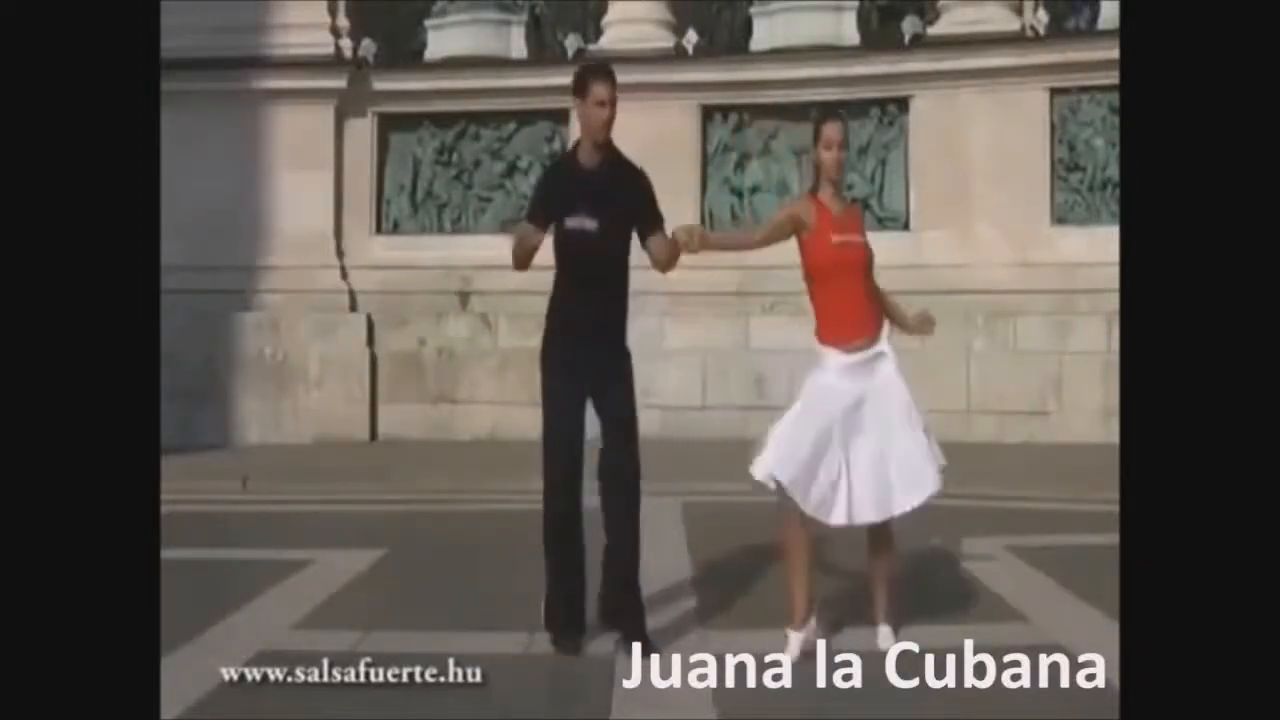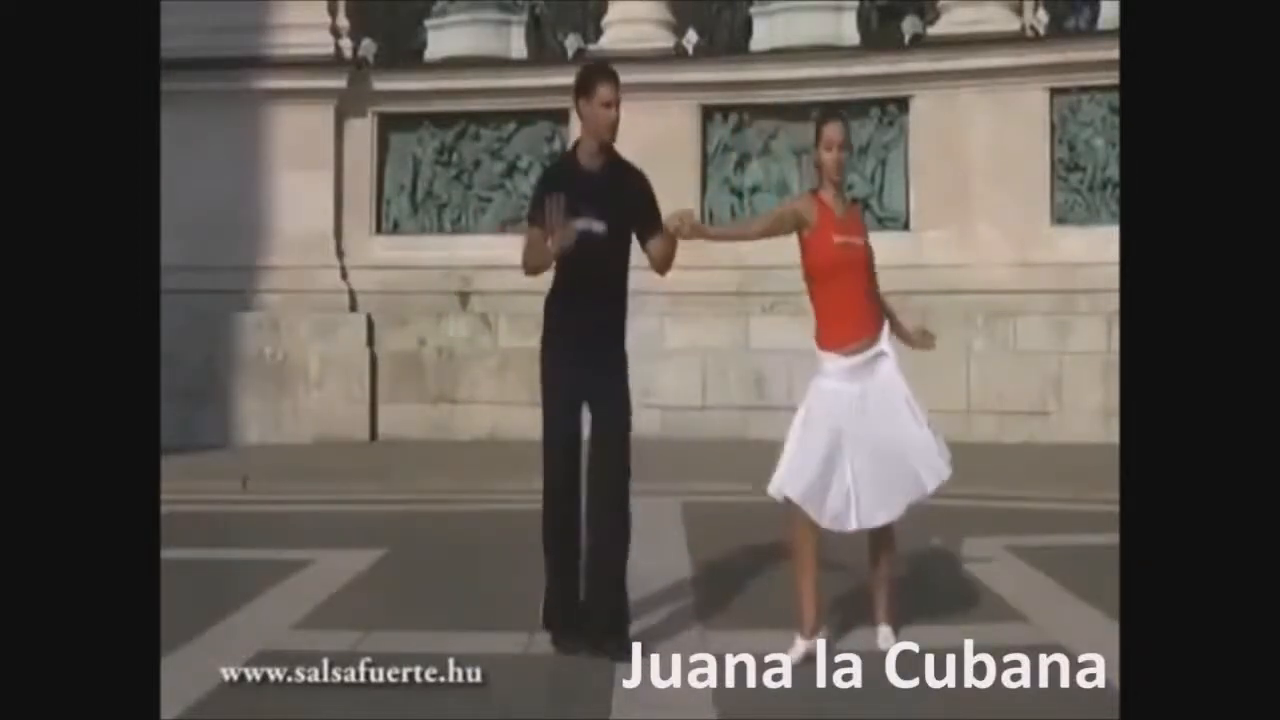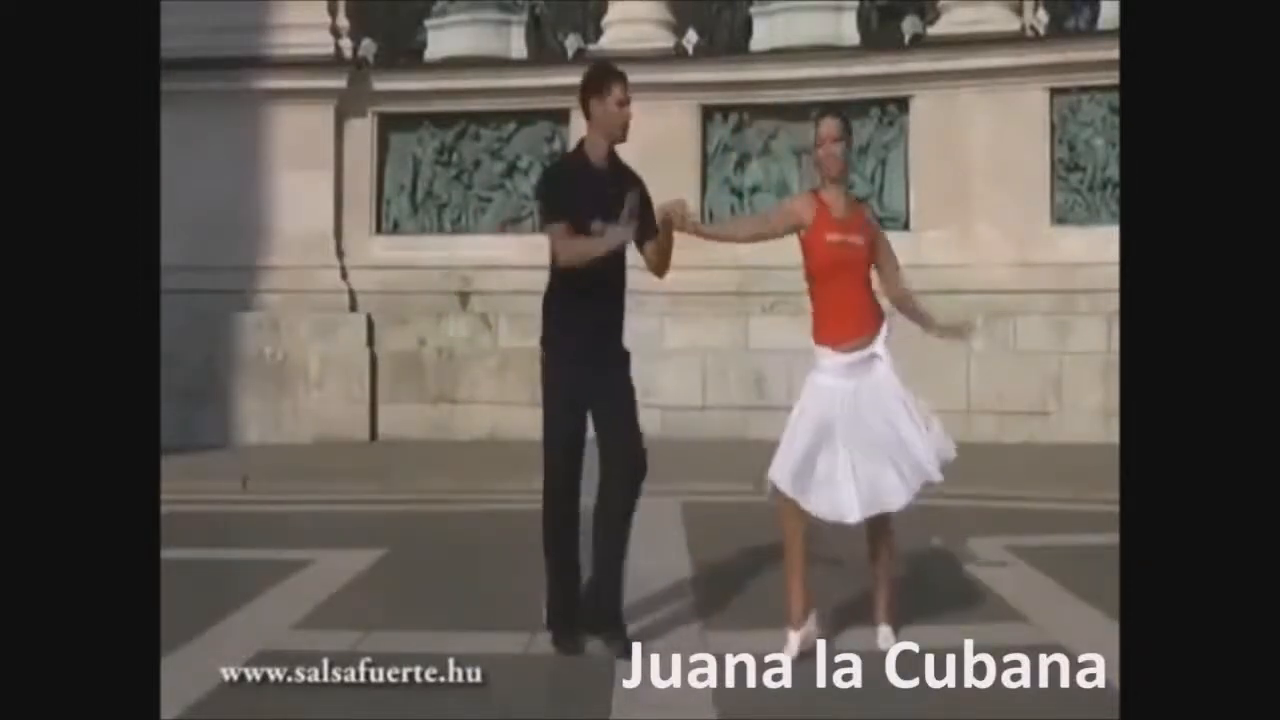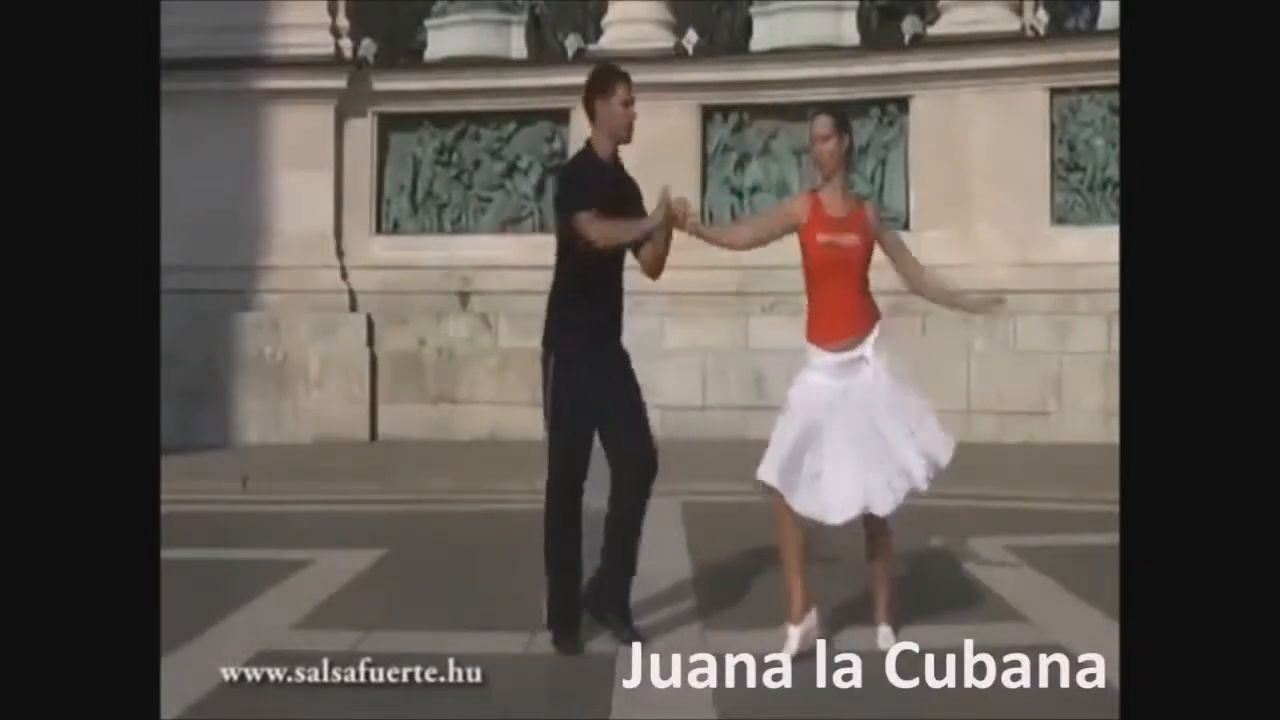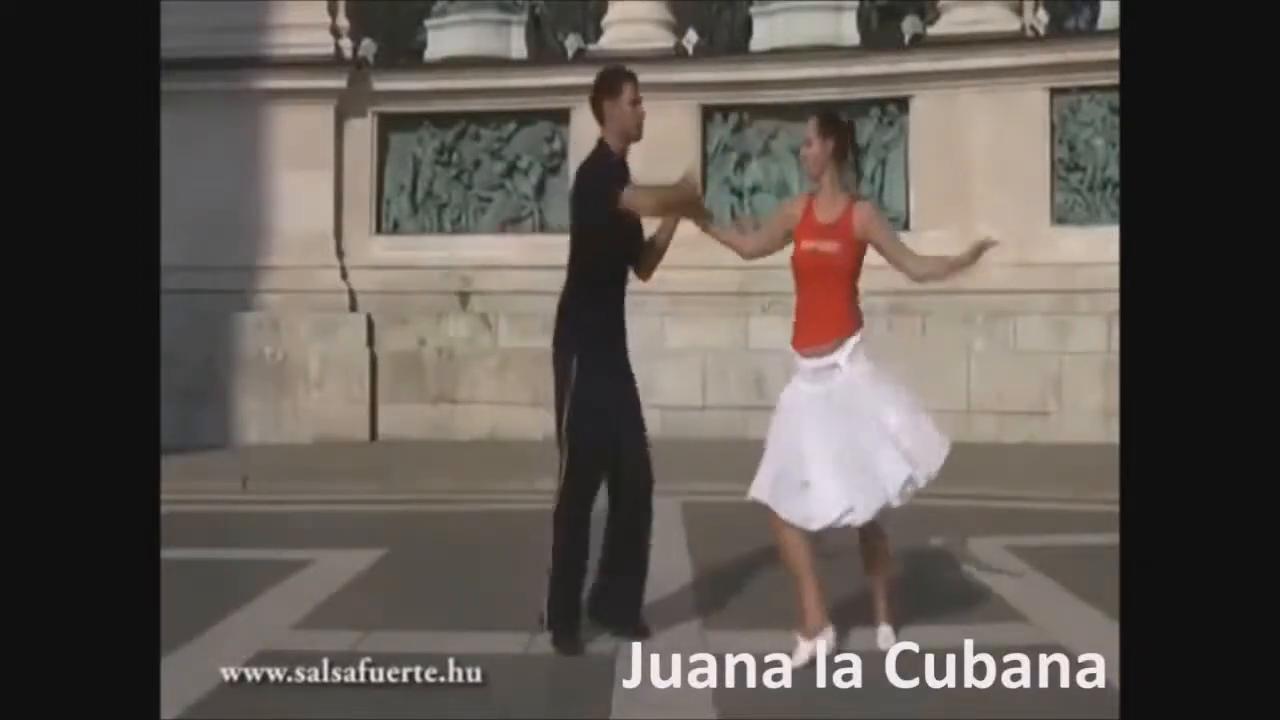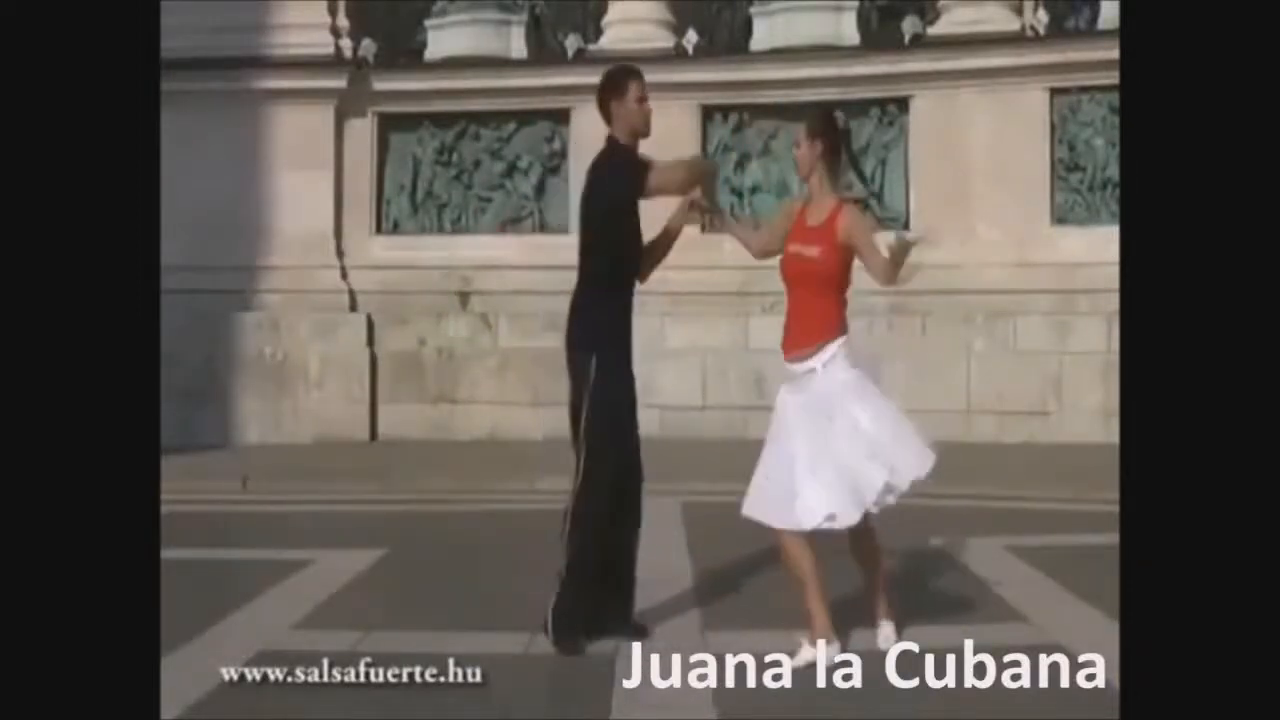
dt=0.1s
person 1, frame 1
left shoulder: (630, 180)
right shoulder: (555, 178)
left elbow: (660, 254)
right elbow: (525, 252)
left wrist: (681, 246)
right wrist: (520, 248)
left hip: (612, 345)
right hip: (563, 345)
left knee: (621, 473)
right knee: (561, 476)
left ankle: (623, 605)
right ankle: (564, 613)
person 1, frame 2
left shoulder: (632, 180)
right shoulder: (555, 178)
left elbow: (658, 261)
right elbow: (532, 261)
left wrist: (670, 237)
right wrist: (549, 242)
left hip: (610, 346)
right hip: (564, 346)
left knee: (611, 474)
right knee: (561, 477)
left ankle: (606, 614)
right ankle: (562, 612)
person 1, frame 3
left shoulder: (629, 182)
right shoulder: (560, 177)
left elbow: (657, 264)
right elbow: (563, 253)
left wrist: (665, 231)
right wrist: (612, 237)
left hip: (610, 347)
right hip: (564, 346)
left knee: (626, 465)
right knee: (562, 477)
left ankle: (603, 607)
right ankle: (563, 612)
person 1, frame 4
left shoulder: (623, 182)
right shoulder: (576, 174)
left elbow: (651, 264)
right elbow: (598, 235)
left wrist: (662, 227)
right wrist: (658, 221)
left hip: (608, 346)
right hip: (569, 346)
left knee: (637, 463)
right knee: (566, 477)
left ankle: (608, 593)
right ankle: (563, 612)
person 1, frame 5
left shoulder: (624, 180)
right shoulder: (596, 174)
left elbow: (642, 266)
right elbow: (649, 202)
left wrist: (674, 220)
right wrist: (683, 200)
left hip: (612, 348)
right hip: (580, 348)
left knee: (632, 476)
right knee: (580, 480)
left ankle: (615, 597)
right ankle: (562, 613)
person 1, frame 6
left shoulder: (626, 175)
right shoulder: (612, 166)
left elbow: (638, 264)
right elbow: (678, 177)
left wrist: (677, 225)
right wrist: (705, 172)
left hip: (612, 344)
right hip: (594, 344)
left knee: (619, 476)
right knee: (600, 477)
left ankle: (604, 602)
right ankle: (567, 612)
person 2, frame 1
left shoulder: (856, 215)
right shoulder: (803, 212)
right elbow: (757, 237)
left wrist: (906, 321)
right wrist: (704, 239)
left hip: (878, 366)
right hip: (834, 369)
left knee: (883, 503)
right knee: (791, 489)
left ankle: (882, 619)
right ankle: (800, 618)
person 2, frame 2
left shoulder: (856, 218)
right shoulder: (804, 209)
right elbow: (756, 228)
left wrist: (906, 332)
right wrist: (698, 230)
left hip: (878, 368)
right hip: (833, 373)
left knee: (883, 505)
right knee: (802, 499)
left ankle: (882, 618)
right ankle: (808, 627)
person 2, frame 3
left shoulder: (866, 217)
right shoulder: (803, 208)
left elbow: (894, 284)
right elbow: (750, 229)
left wrist: (936, 325)
right wrist: (694, 226)
left hip: (873, 365)
right hip: (831, 369)
left knee: (881, 501)
right knee: (790, 491)
left ankle: (883, 618)
right ankle: (799, 620)
person 2, frame 4
left shoulder: (867, 213)
right shoulder: (799, 207)
left elbow: (913, 274)
right elbow: (740, 237)
left wrist: (965, 302)
right wrist: (689, 223)
left hip: (863, 365)
right hip: (820, 370)
left knee: (876, 501)
right knee: (781, 487)
left ankle: (883, 618)
right ankle: (799, 614)
person 2, frame 5
left shoulder: (862, 214)
right shoulder: (797, 211)
left elbow: (917, 268)
right elbow: (750, 245)
left wrist: (964, 259)
right wrist: (702, 220)
left hip: (847, 367)
right hip: (806, 375)
left knee: (866, 506)
right knee: (779, 503)
left ankle: (883, 618)
right ankle: (815, 627)
person 2, frame 6
left shoulder: (849, 217)
right shoulder: (796, 211)
left elbow: (884, 274)
right elbow: (761, 247)
left wrist: (899, 255)
right wrist: (718, 217)
left hip: (830, 372)
right hip: (797, 376)
left knee: (850, 513)
right knee: (782, 513)
left ankle: (882, 611)
right ankle: (820, 632)
